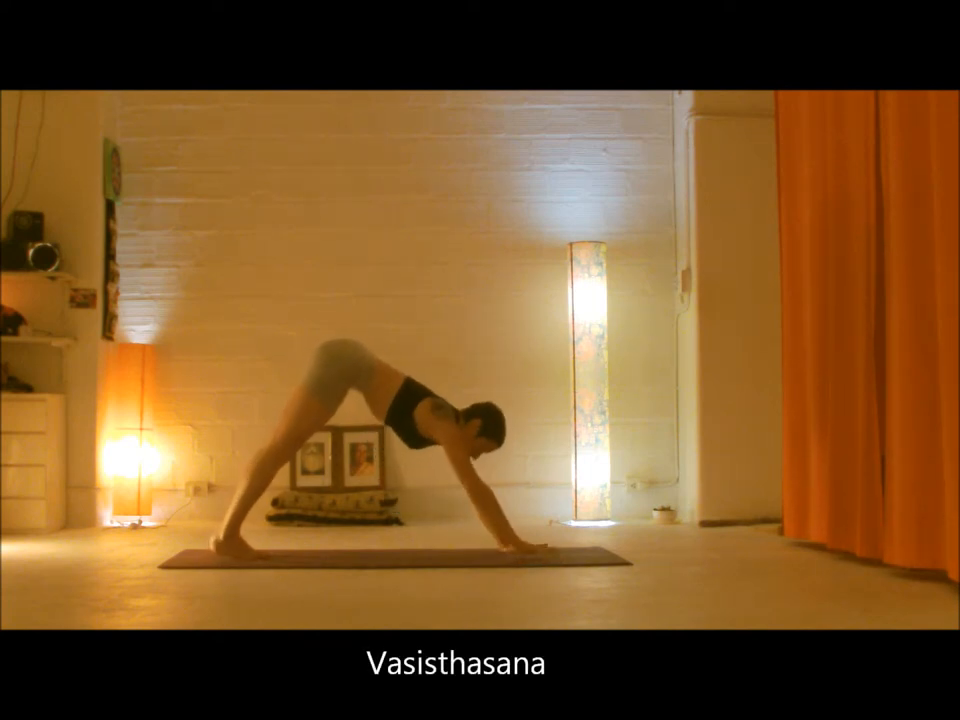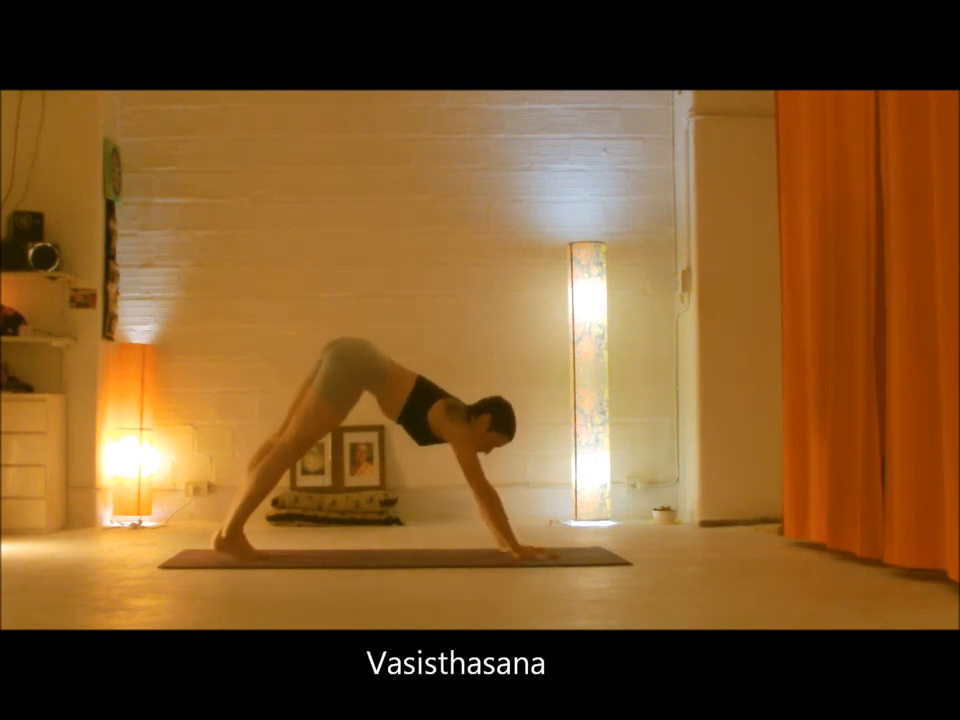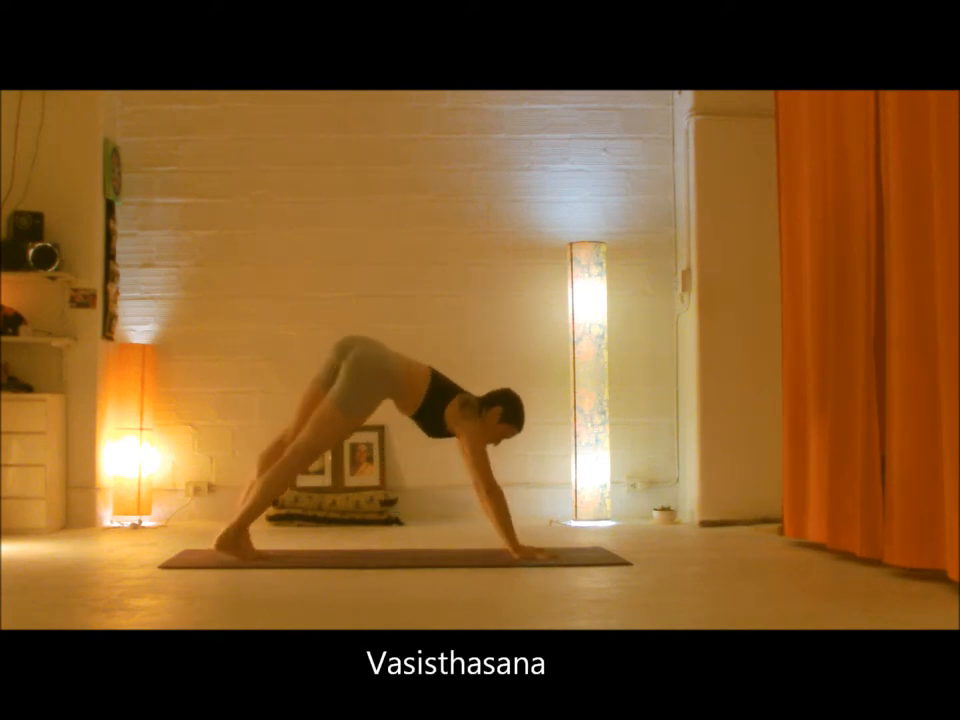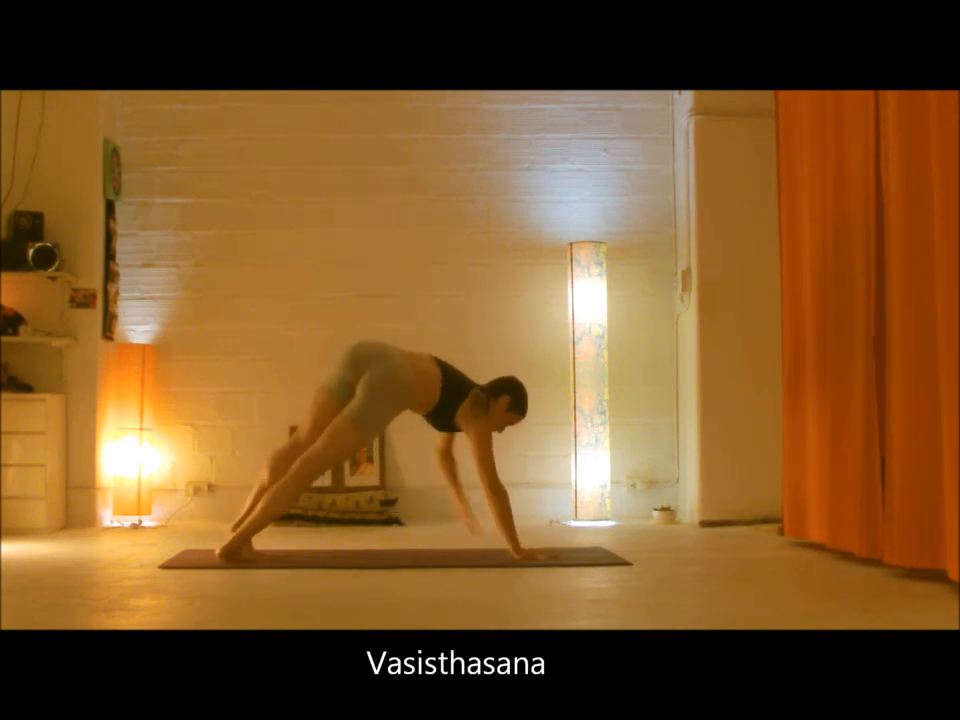
dt=0.3s
person 1, frame 1
left shoulder: (451, 426)
right shoulder: (446, 426)
left elbow: (475, 490)
right elbow: (476, 488)
left wrist: (501, 539)
right wrist: (516, 543)
left hip: (342, 363)
right hip: (342, 362)
left knee: (282, 443)
right knee: (283, 446)
left ankle: (230, 533)
right ankle: (226, 535)
person 1, frame 2
left shoulder: (460, 423)
right shoulder: (458, 426)
left elbow: (479, 490)
right elbow: (482, 490)
left wrist: (501, 539)
right wrist: (515, 547)
left hip: (346, 354)
right hip: (354, 363)
left knee: (283, 439)
right knee: (289, 448)
left ankle: (232, 530)
right ankle: (229, 533)
person 1, frame 3
left shoulder: (462, 410)
right shoulder: (471, 420)
left elbow: (480, 484)
right elbow: (489, 488)
left wrist: (506, 536)
right wrist: (515, 547)
left hip: (354, 350)
right hip: (370, 370)
left knee: (291, 439)
right knee: (299, 454)
left ankle: (238, 527)
right ankle: (231, 534)
person 1, frame 4
left shoulder: (458, 395)
right shoulder: (478, 416)
left elbow: (444, 453)
right elbow: (493, 487)
left wrist: (461, 502)
right wrist: (516, 547)
left hip: (363, 355)
right hip: (384, 385)
left knee: (300, 445)
right knee: (309, 466)
left ankle: (241, 525)
right ankle: (236, 541)
